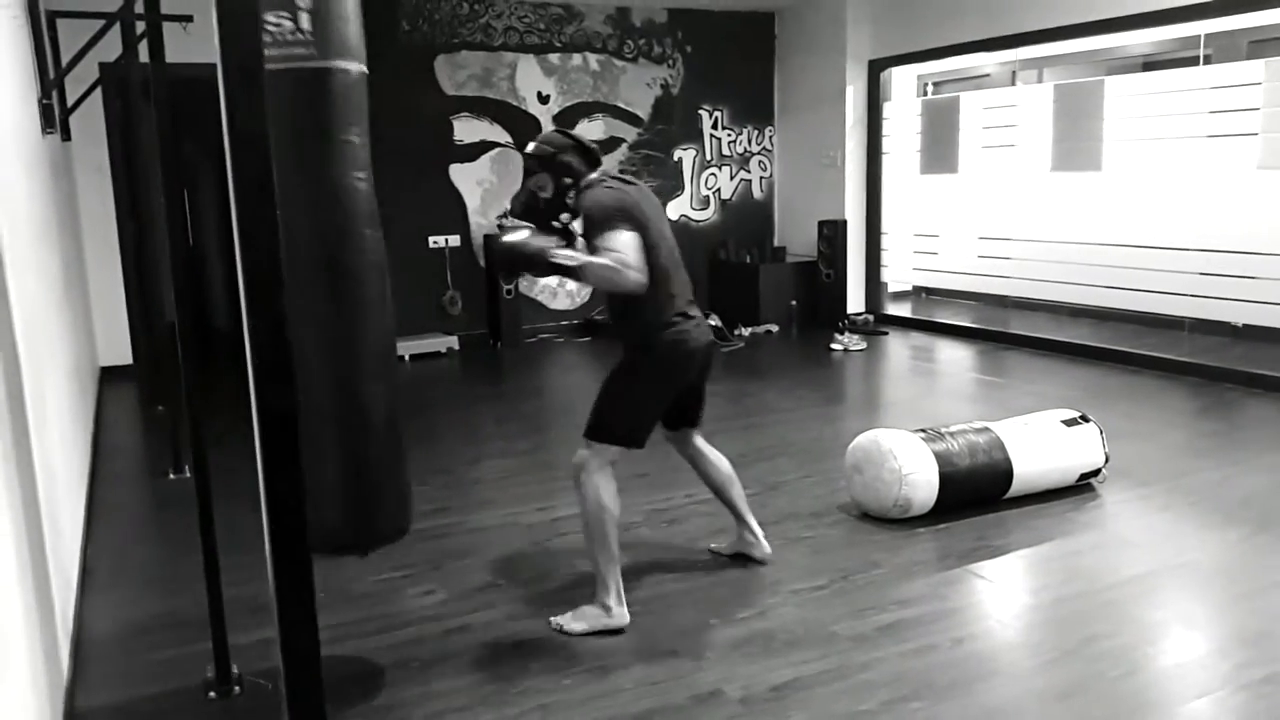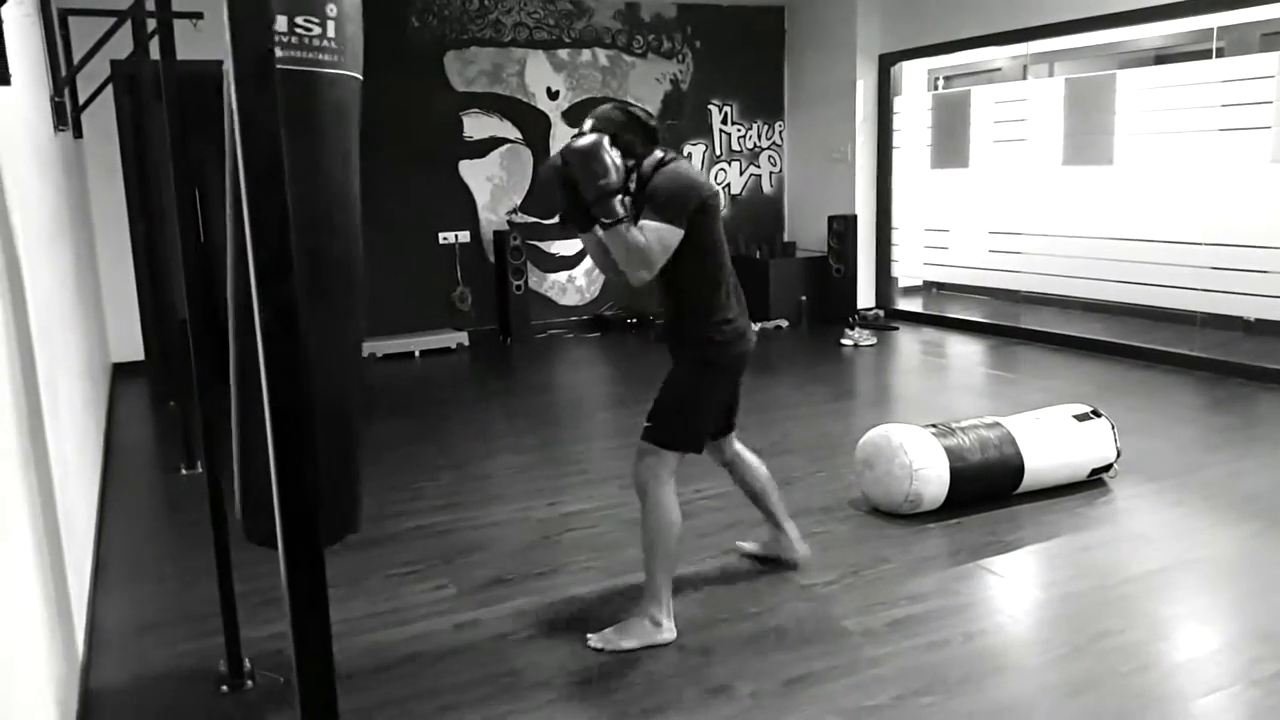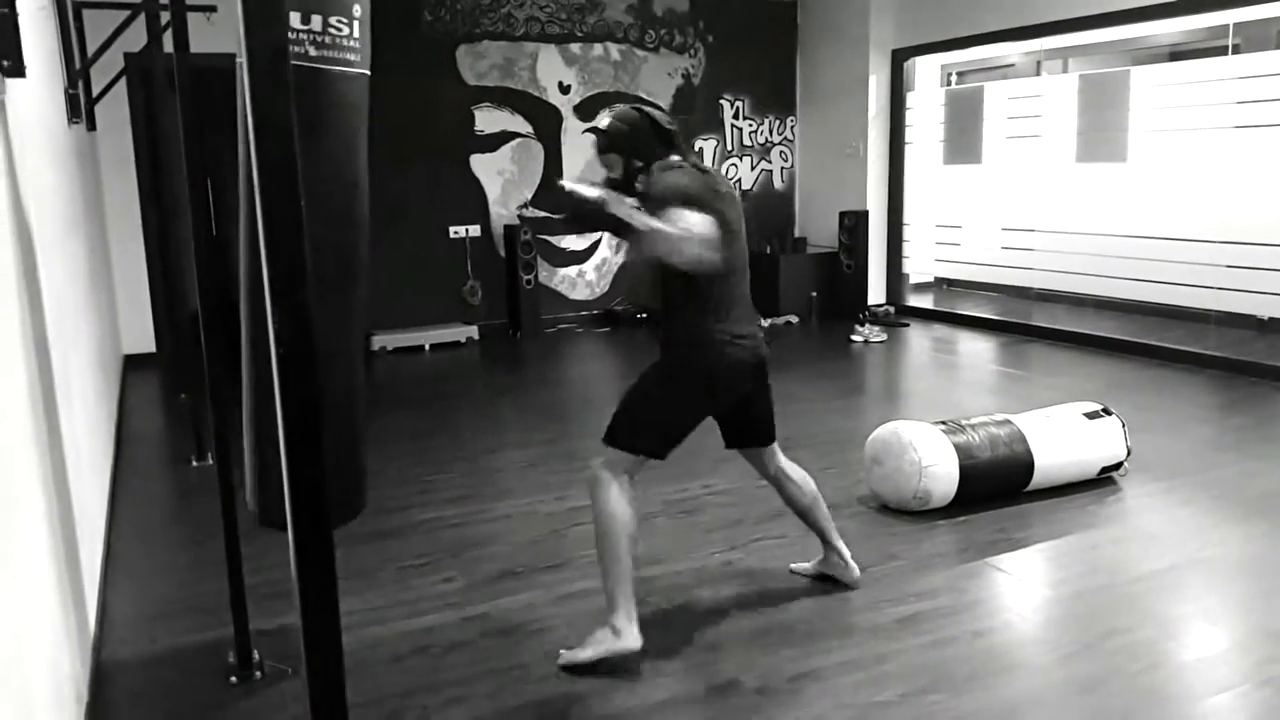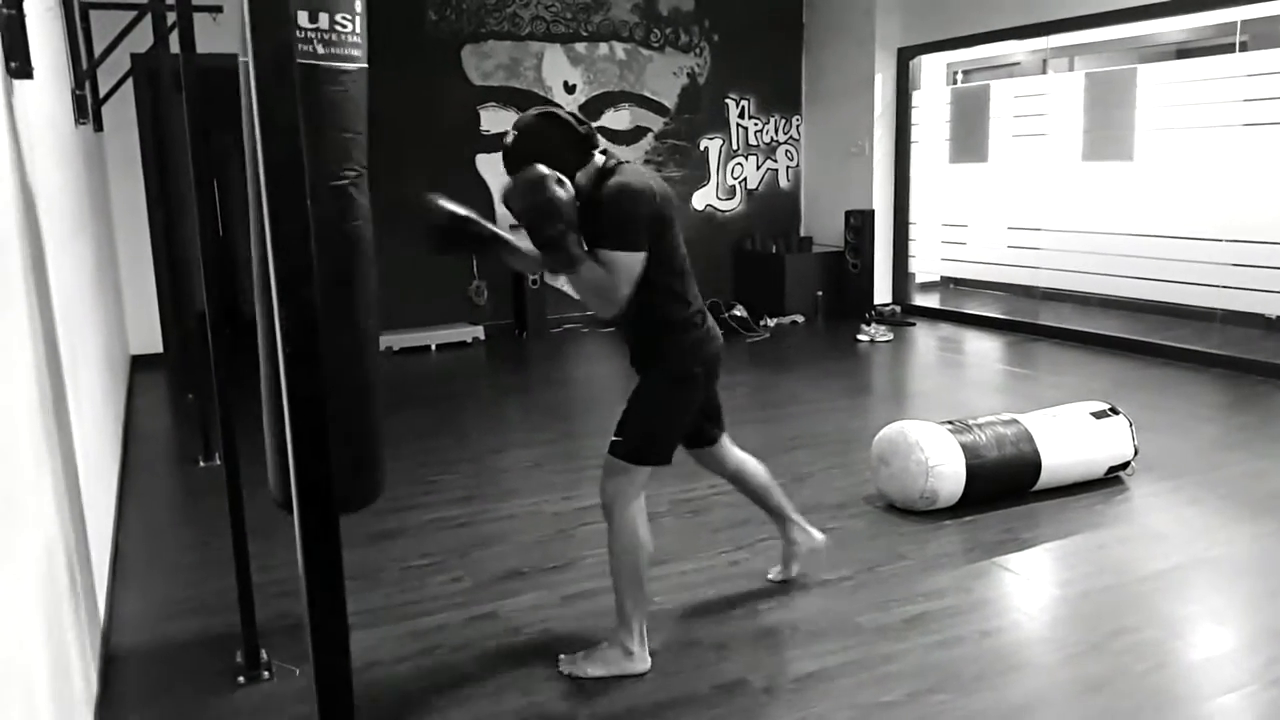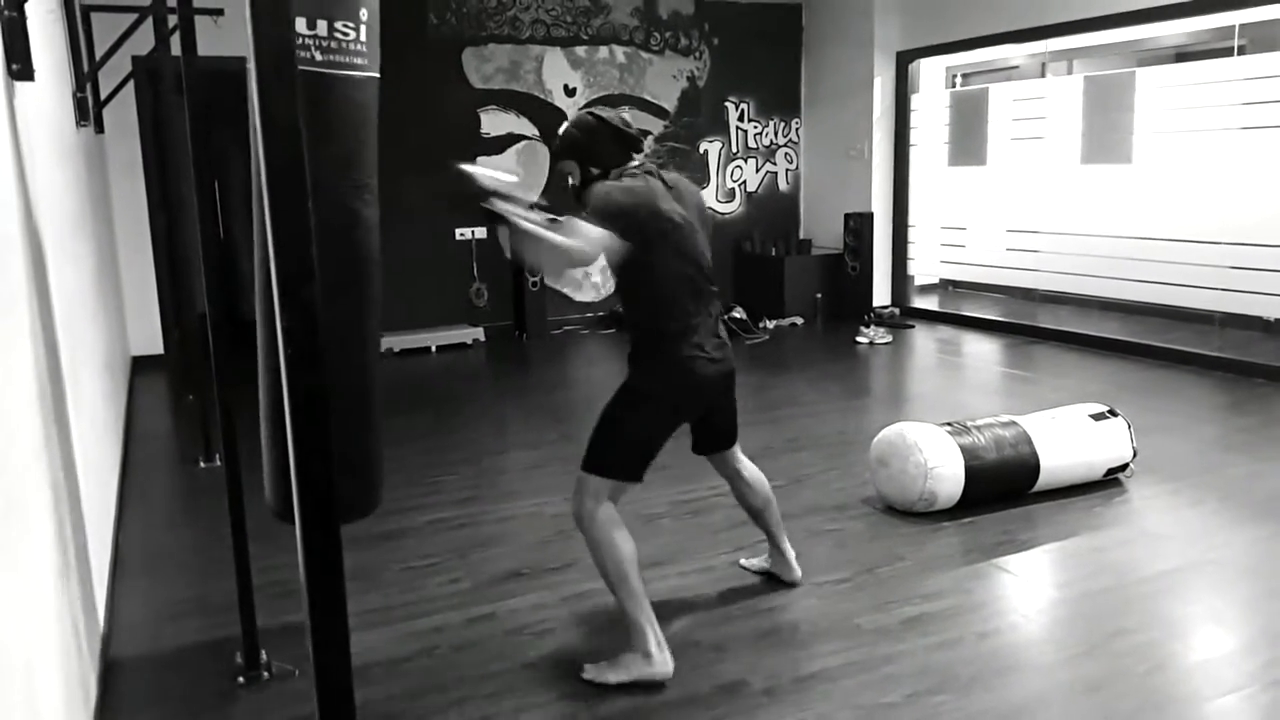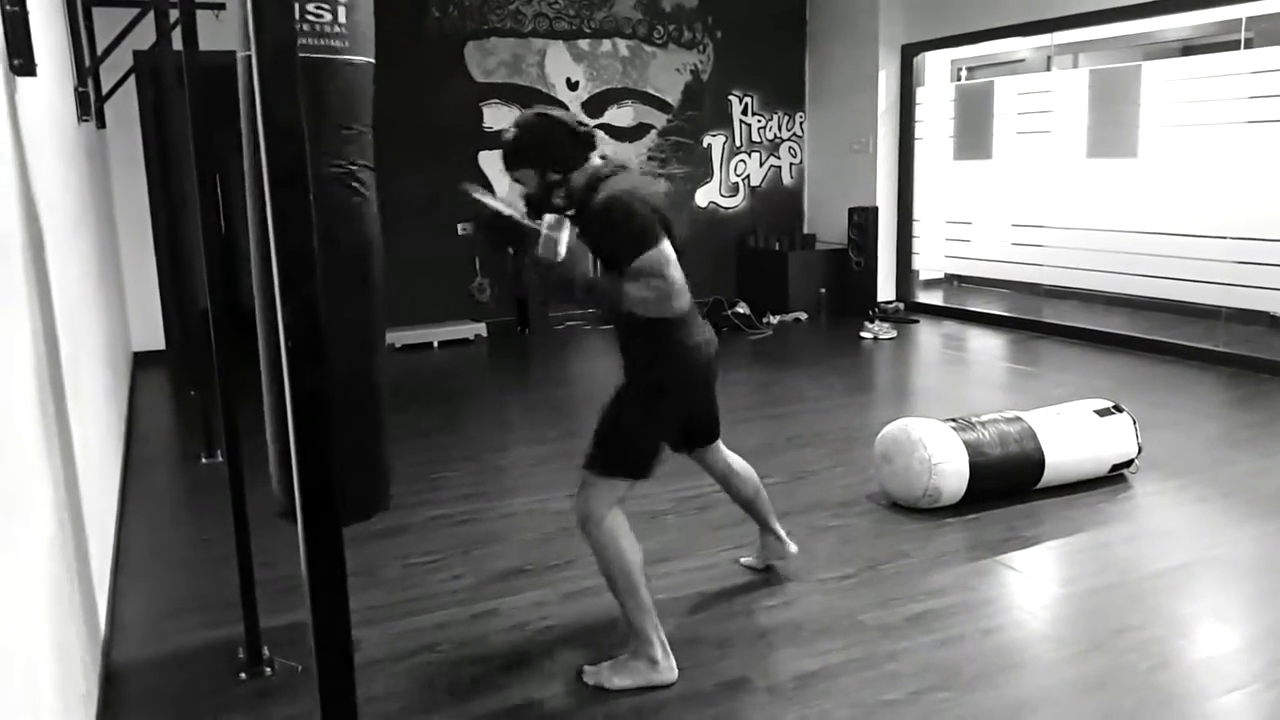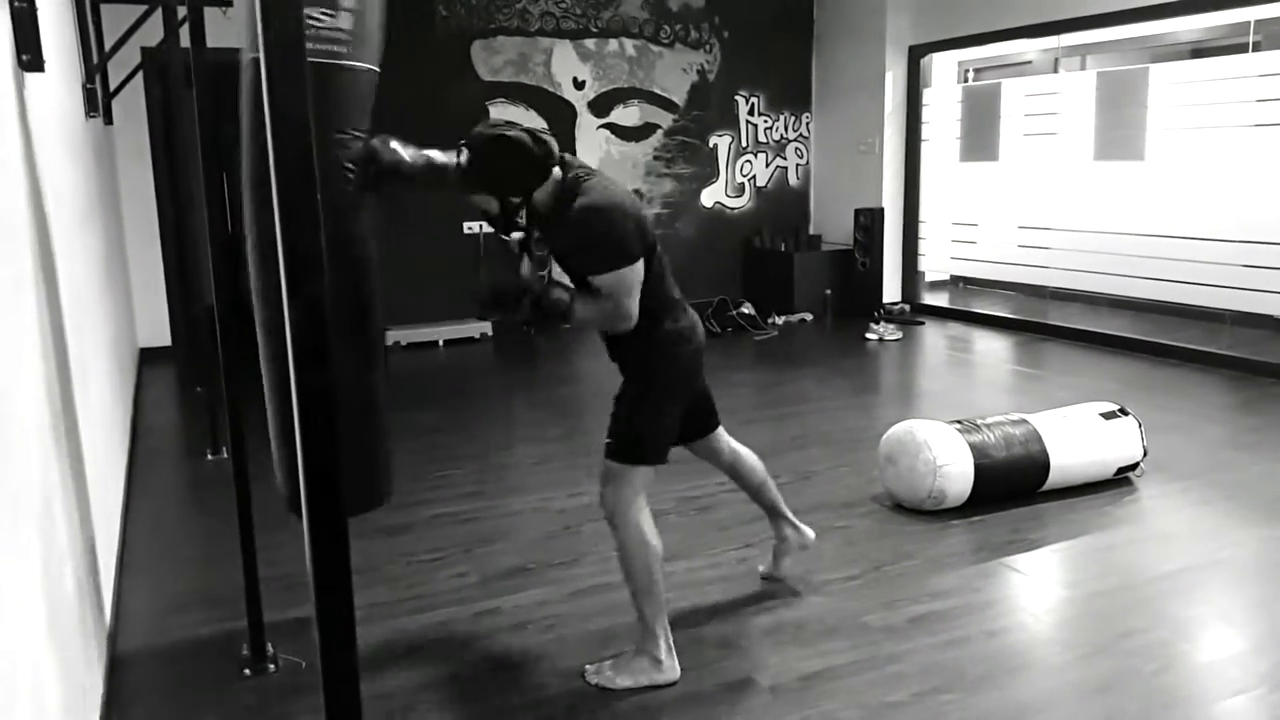
dt=0.4s
person 1, frame 1
left shoulder: (602, 200)
right shoulder: (627, 191)
left elbow: (628, 276)
left wrist: (562, 259)
right wrist: (555, 229)
left hip: (658, 347)
right hip: (691, 338)
left knee: (590, 464)
right knee: (686, 439)
left ankle: (608, 602)
right ankle: (750, 535)
person 1, frame 2
left shoulder: (675, 184)
right shoulder: (651, 187)
left elbow: (638, 269)
right elbow: (618, 269)
left wrist: (606, 200)
right wrist: (582, 213)
left hip: (711, 345)
right hip: (718, 339)
left knee: (652, 472)
right knee: (722, 444)
left ankle: (654, 618)
right ankle: (783, 536)
person 1, frame 3
left shoulder: (668, 182)
right shoulder: (713, 180)
left elbow: (697, 250)
left wrist: (620, 209)
right wrist: (639, 217)
left hip: (697, 360)
right hip: (745, 349)
left knee: (608, 474)
right knee: (769, 462)
left ankle: (620, 627)
right ankle: (838, 558)
person 1, frame 4
left shoulder: (623, 193)
right shoulder: (606, 186)
left elbow: (608, 301)
right elbow: (597, 271)
left wrist: (556, 236)
left hip: (678, 357)
right hip: (685, 347)
left knee: (619, 490)
right knee: (716, 451)
left ankle: (629, 647)
right ankle: (796, 531)
person 1, frame 5
left shoulder: (613, 196)
right shoulder: (683, 192)
left elbow: (575, 254)
left hip: (666, 378)
right hip: (714, 359)
left knee: (592, 504)
right knee: (728, 459)
left ankle: (648, 650)
right ankle: (781, 555)
person 1, frame 6
left shoulder: (614, 201)
right shoulder: (602, 186)
left elbow: (673, 297)
right elbow: (593, 266)
left wrist: (593, 289)
right wrist: (542, 252)
left hip: (661, 367)
right hip: (693, 351)
left knee: (595, 508)
right knee: (711, 453)
left ankle: (652, 656)
right ankle: (774, 541)
person 1, frame 7
left shoulder: (598, 212)
right shoulder: (556, 176)
left elbow: (623, 314)
right elbow: (465, 169)
left wrist: (551, 299)
right wrist: (409, 159)
left hip: (660, 352)
right hip: (673, 341)
left knee: (622, 499)
right knee: (711, 443)
left ankle: (657, 655)
right ankle: (788, 528)
